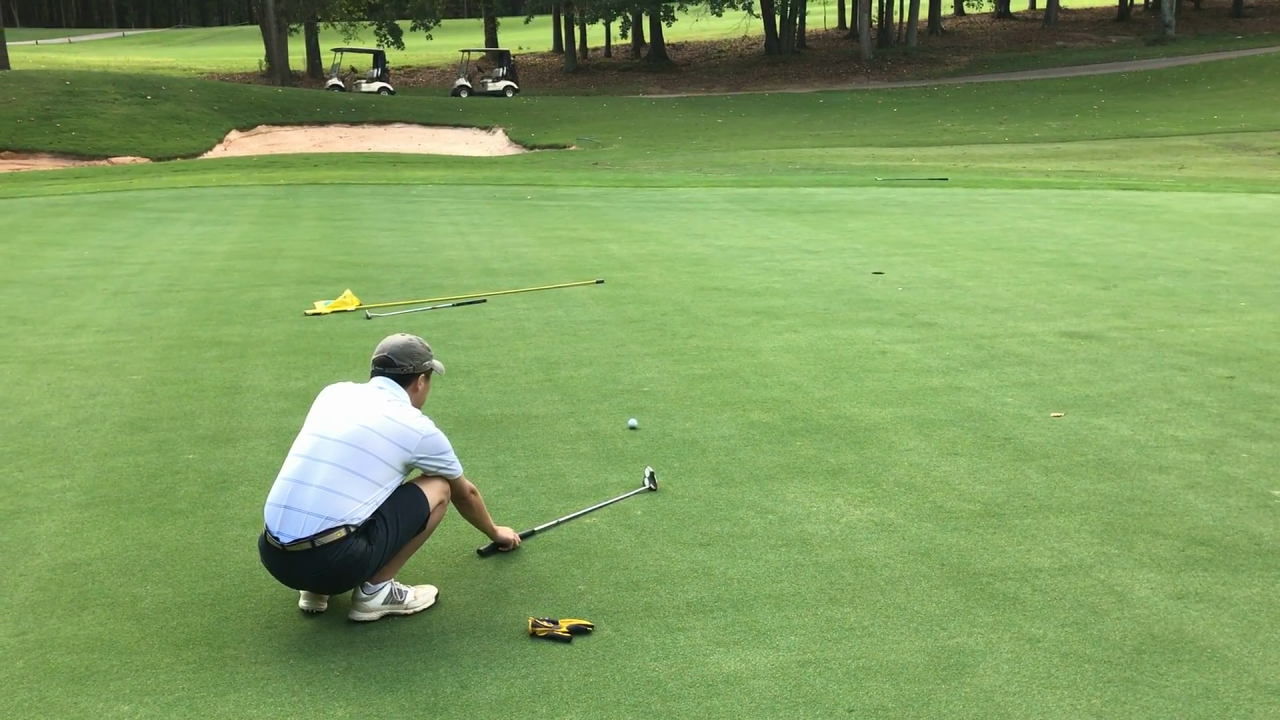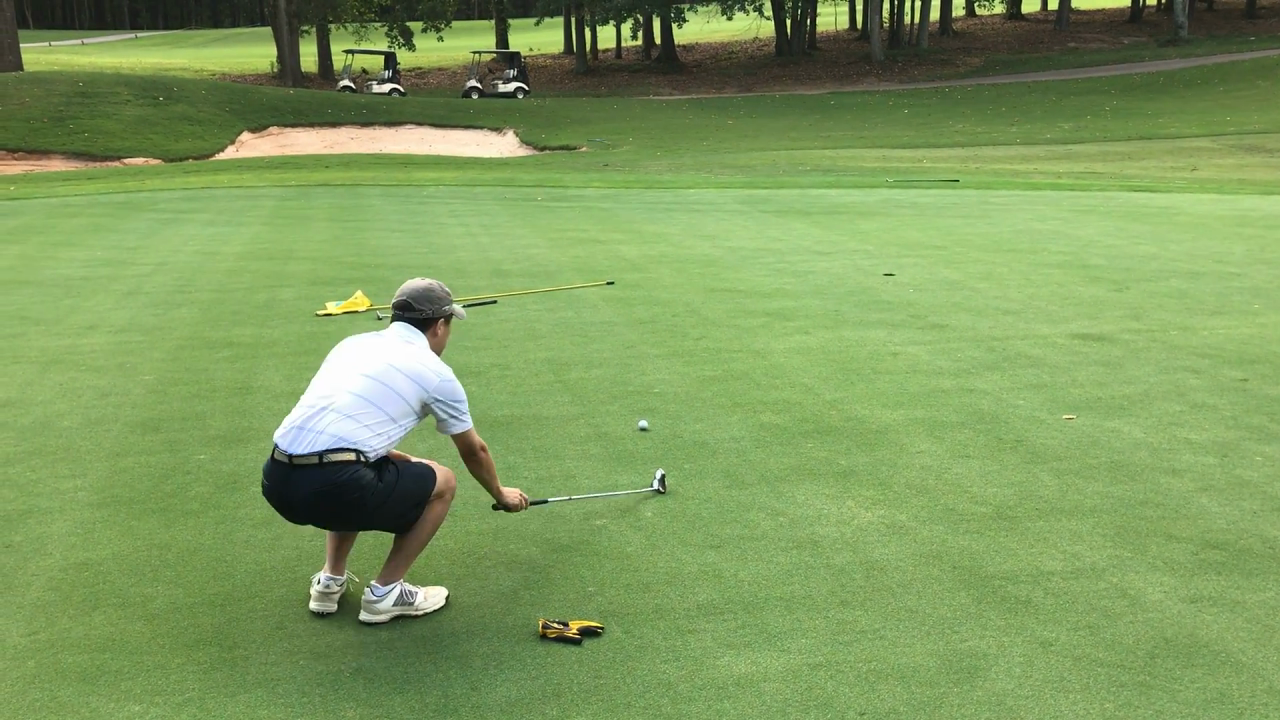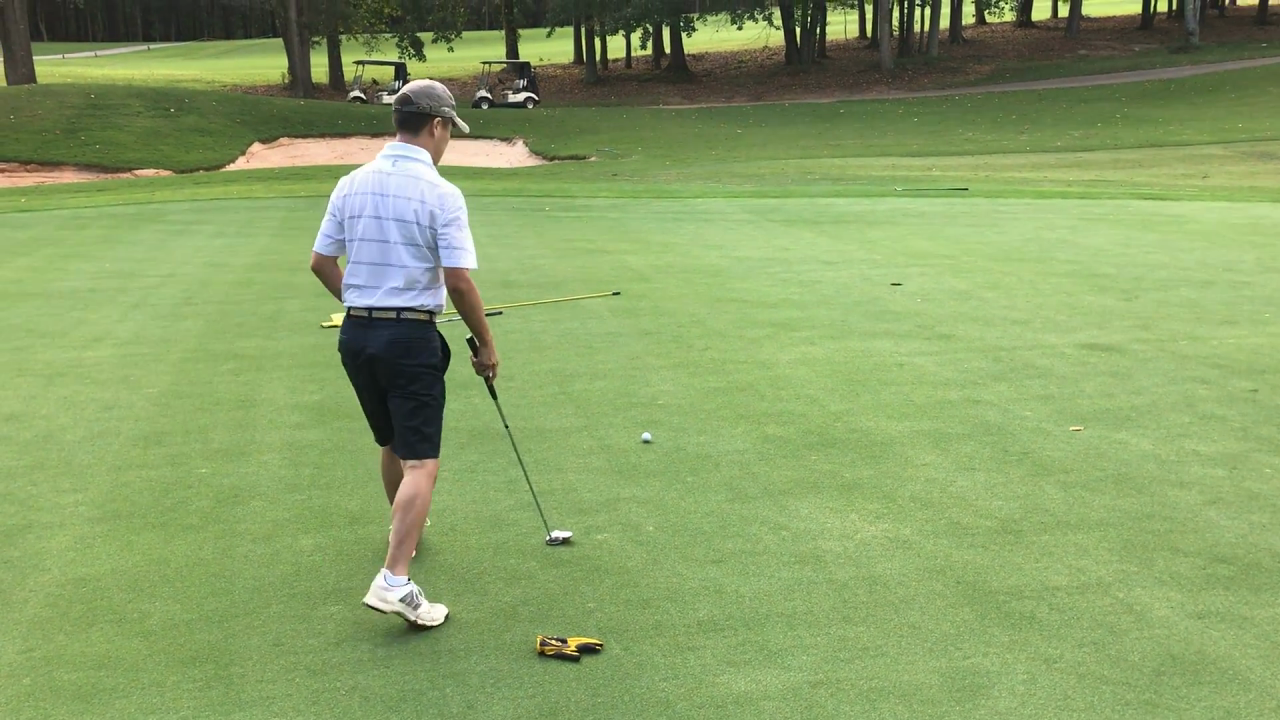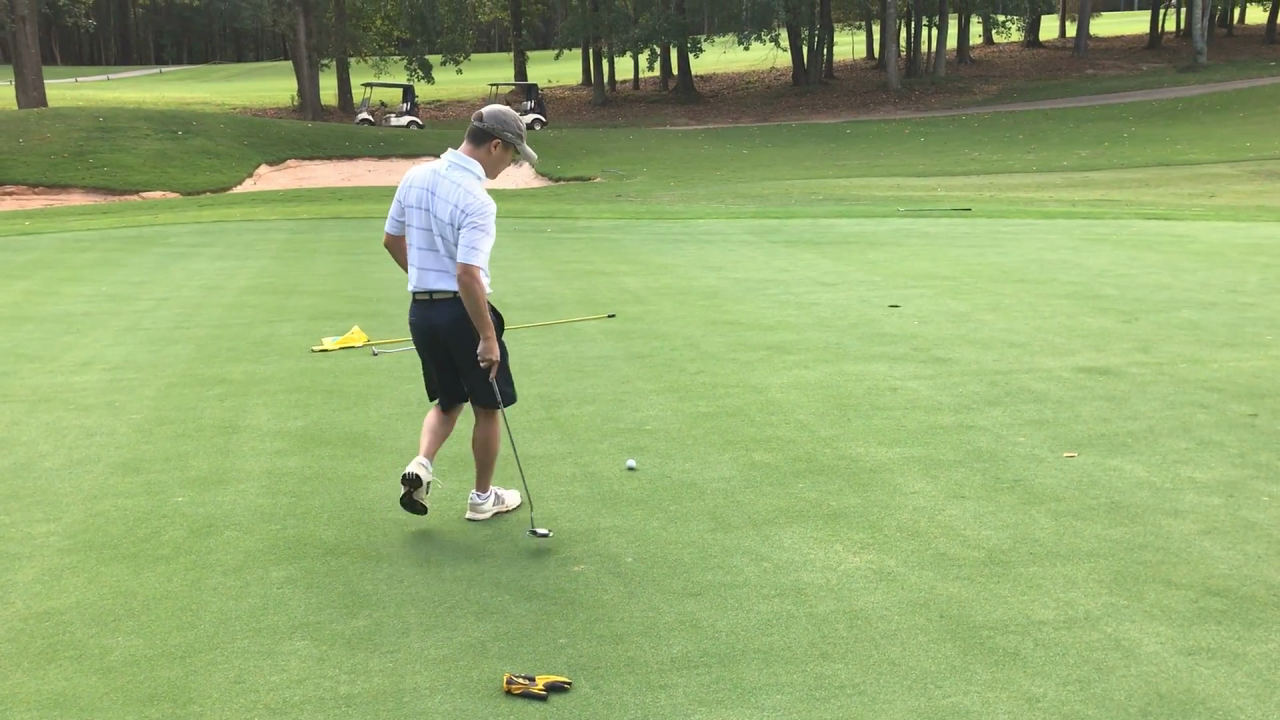
dt=0.7s
person 1, frame 1
left shoulder: (333, 393)
right shoulder: (417, 427)
right elbow: (465, 494)
right wrist: (496, 533)
left hip: (272, 555)
right hip: (333, 560)
right knee: (439, 489)
left ankle: (316, 588)
right ankle: (375, 591)
person 1, frame 2
left shoulder: (352, 343)
right shoulder: (434, 371)
right elbow: (474, 450)
left wrist: (393, 455)
right wrist: (501, 494)
left hip: (279, 481)
right hip: (330, 483)
right knee: (441, 483)
left ankle: (329, 581)
right ankle: (384, 593)
person 1, frame 3
left shoulder: (350, 184)
right shoulder: (442, 194)
left elbow: (322, 262)
right elbow: (459, 283)
right wrist: (486, 343)
left hip: (356, 334)
right hip: (410, 337)
left knee: (392, 445)
right knee: (421, 460)
left ankle: (403, 541)
right ankle: (393, 583)
person 1, frame 4
left shoulder: (415, 177)
right shoulder: (477, 201)
left elbow: (392, 240)
right elbow: (467, 277)
right wrist: (488, 338)
left hip: (421, 311)
right hip: (461, 313)
left knee: (448, 402)
right knee: (487, 406)
left ankle: (420, 464)
right ankle: (482, 495)
